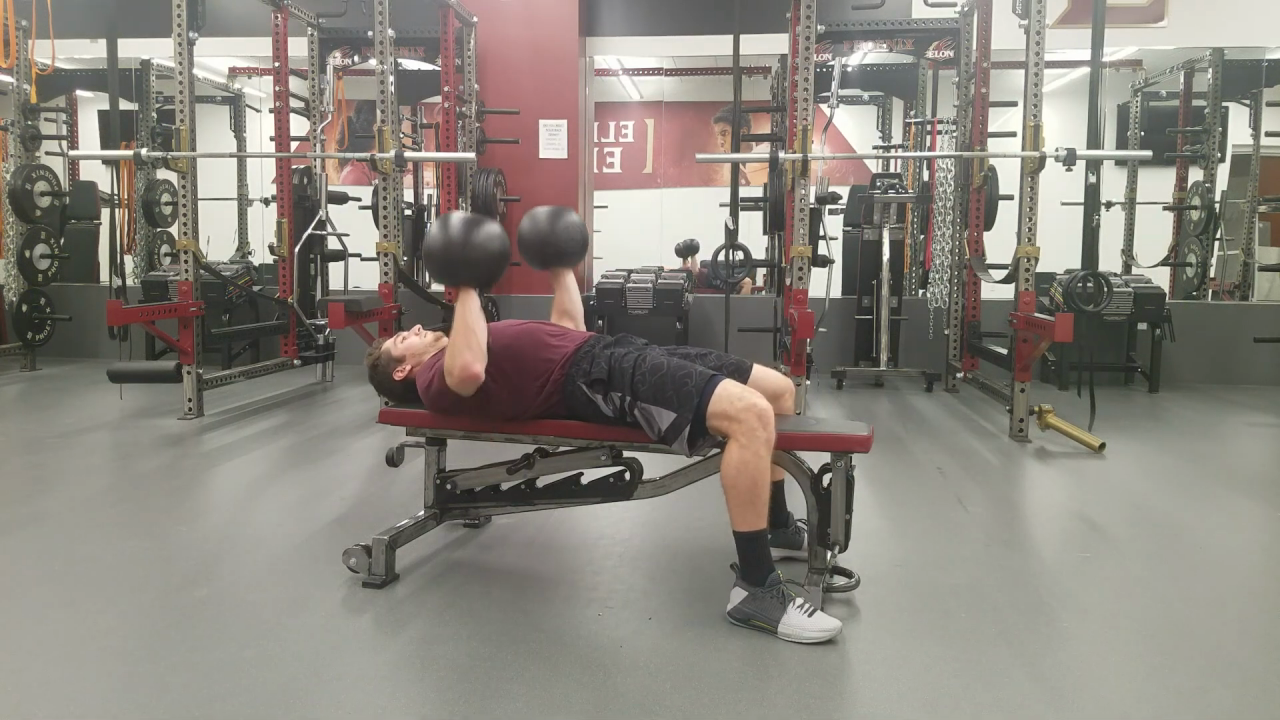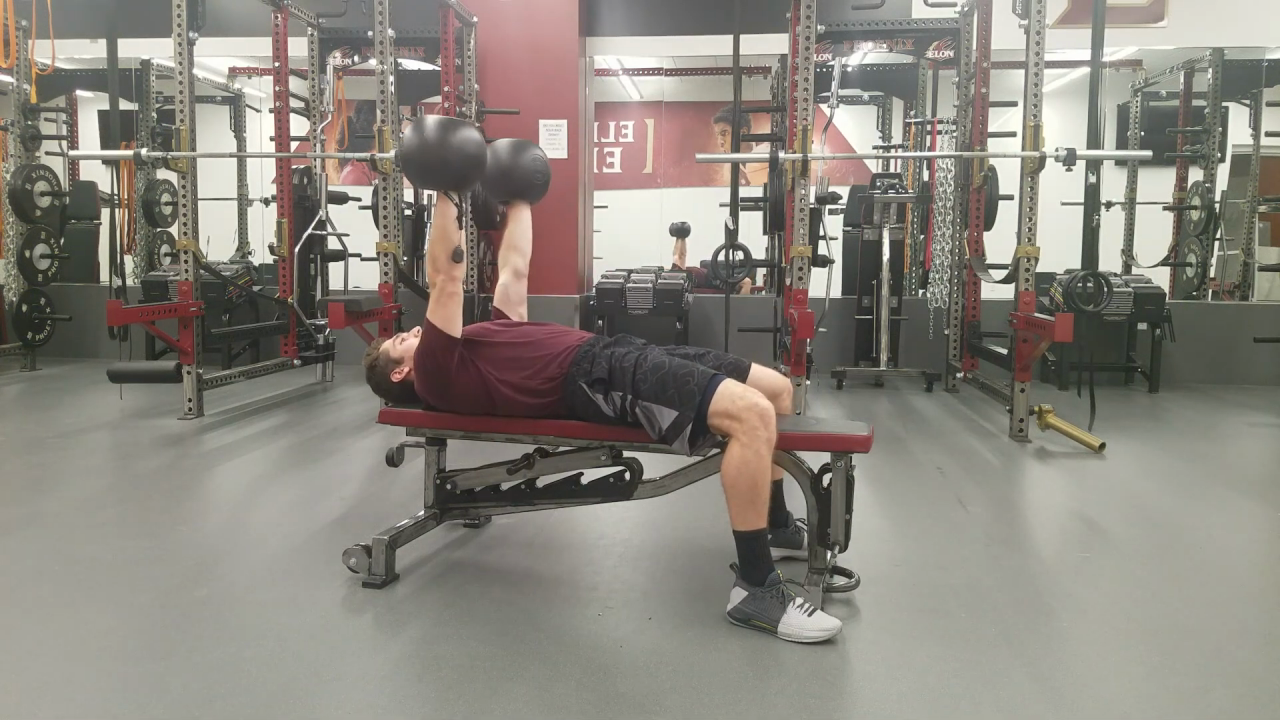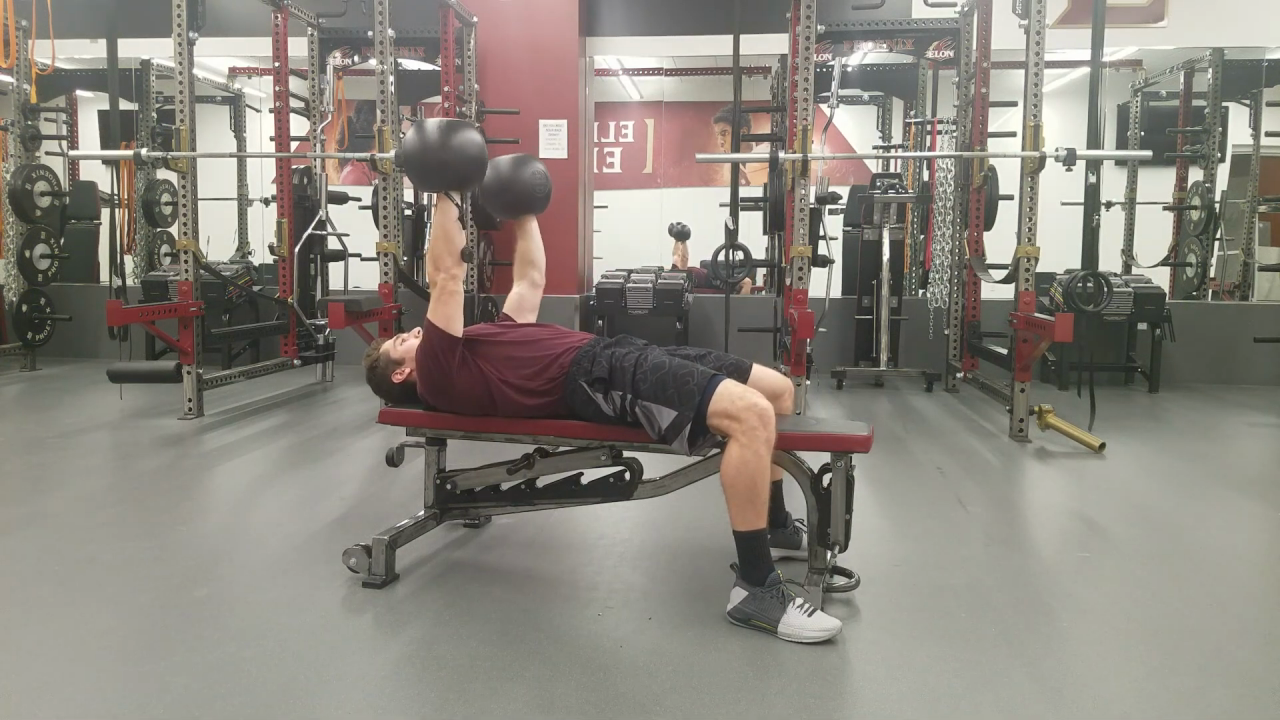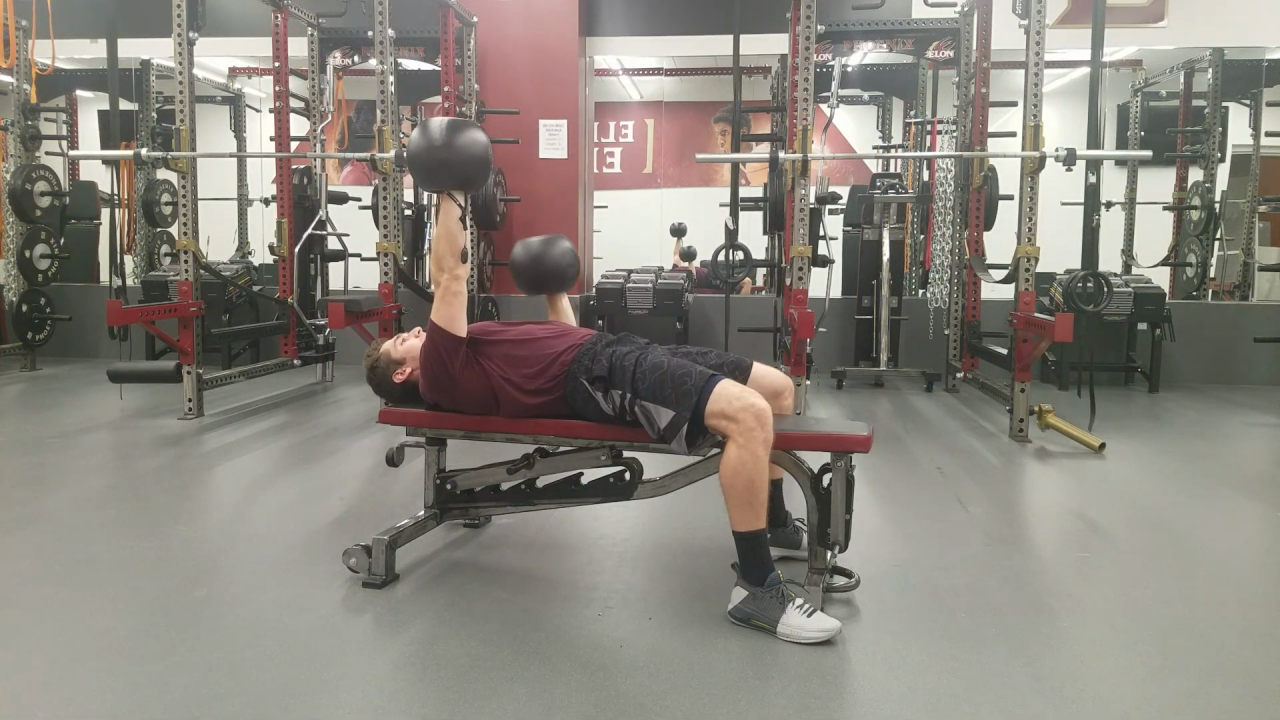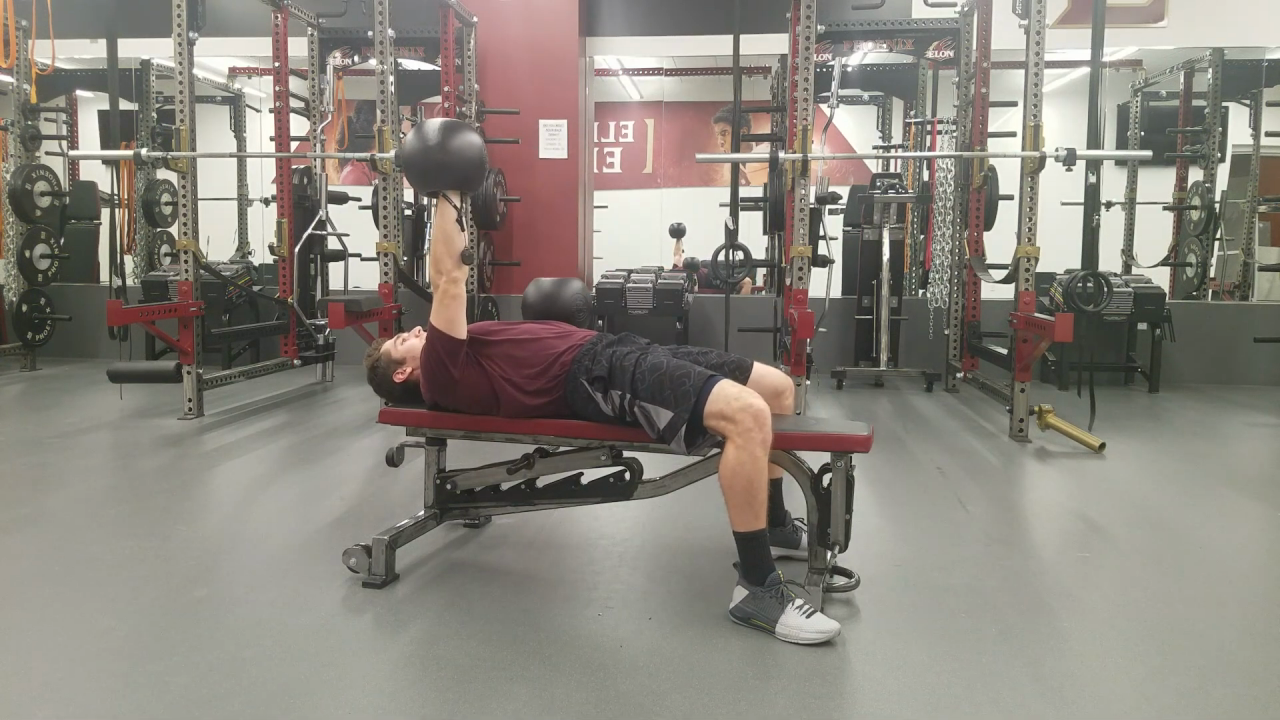
dt=0.4s
person 1, frame 1
left shoulder: (469, 339)
right shoulder: (435, 379)
left elbow: (568, 325)
right elbow: (469, 369)
left wrist: (563, 262)
right wrist: (464, 287)
right hip: (600, 379)
left knee: (777, 391)
right knee: (750, 416)
left ankle: (779, 529)
right ankle: (758, 591)
person 1, frame 2
left shoulder: (473, 350)
right shoulder: (437, 375)
left elbow: (514, 272)
right elbow: (446, 277)
left wrist: (517, 202)
right wrist: (442, 194)
right hip: (596, 378)
left knee: (775, 390)
right knee: (752, 416)
left ankle: (777, 526)
right ankle: (756, 588)
person 1, frame 3
left shoulder: (476, 356)
right shoulder: (439, 376)
left elbow: (528, 284)
right elbow: (446, 279)
left wrist: (525, 211)
right wrist: (444, 196)
right hip: (597, 378)
left knee: (777, 390)
right knee: (751, 416)
left ankle: (778, 528)
right ankle: (756, 591)
person 1, frame 4
left shoulder: (471, 353)
right shoulder: (440, 374)
left elbow: (564, 330)
right elbow: (450, 278)
right wrist: (449, 194)
right hip: (598, 377)
left knee: (777, 389)
right knee: (749, 414)
left ankle: (776, 525)
right ankle: (757, 588)
person 1, frame 5
left shoulder: (469, 351)
right shoulder: (440, 374)
right elbow: (449, 280)
right wrist: (444, 195)
right hip: (599, 376)
left knee: (777, 388)
right knee: (747, 414)
left ankle: (776, 523)
right ankle: (758, 587)
